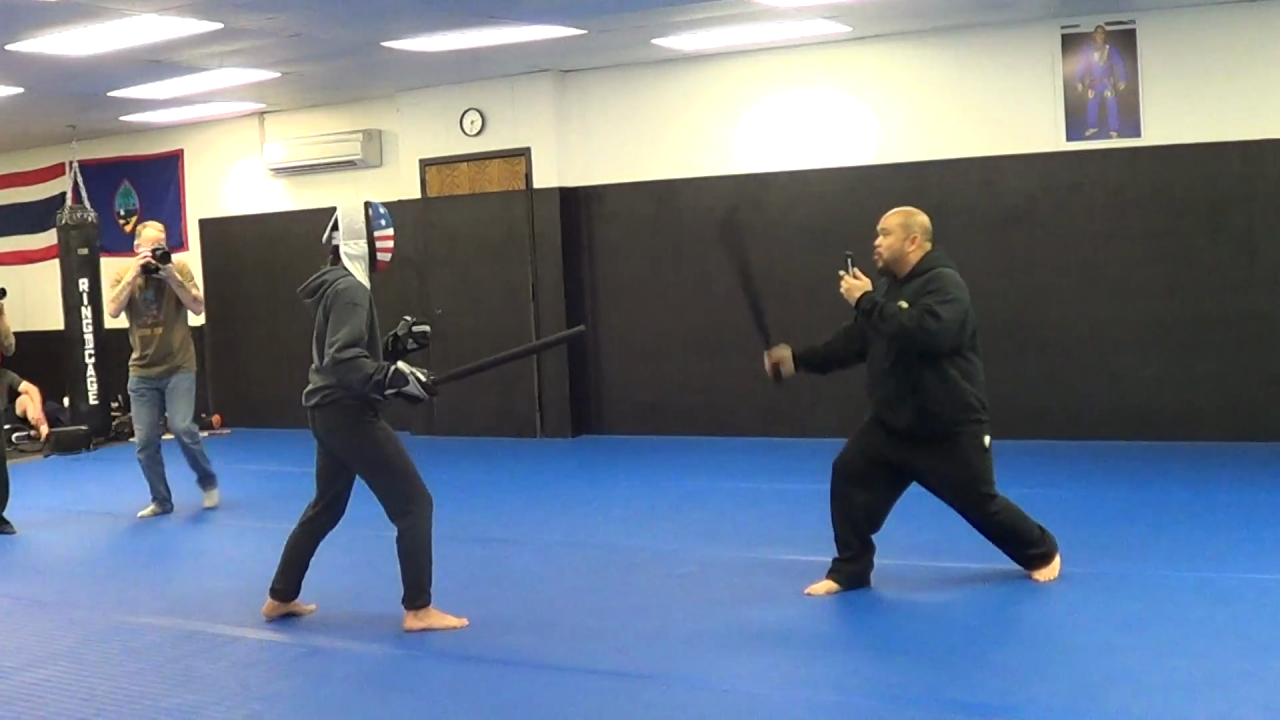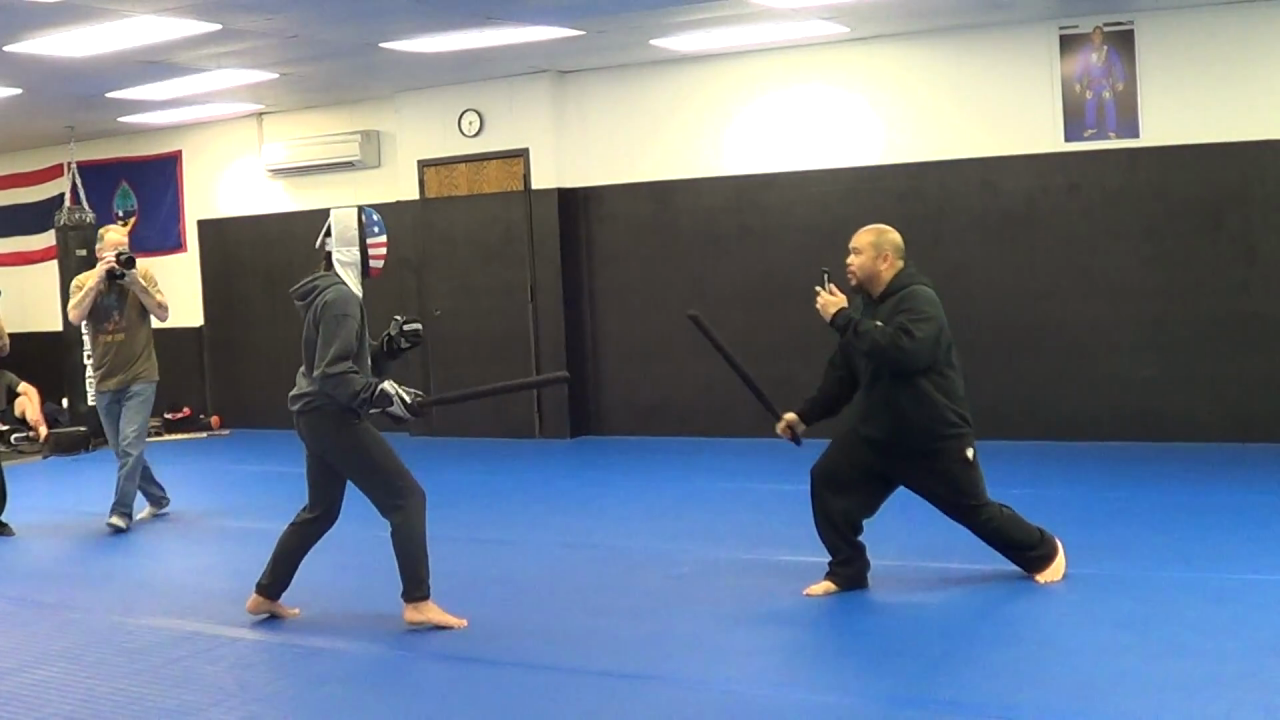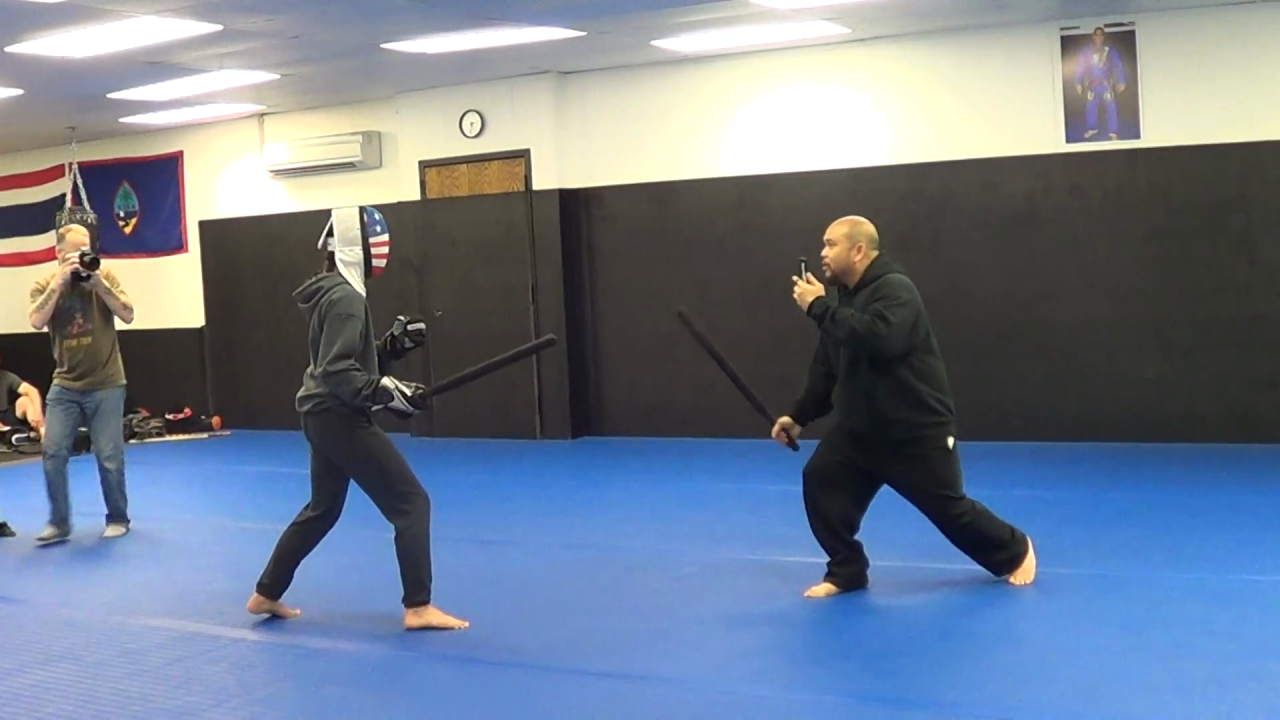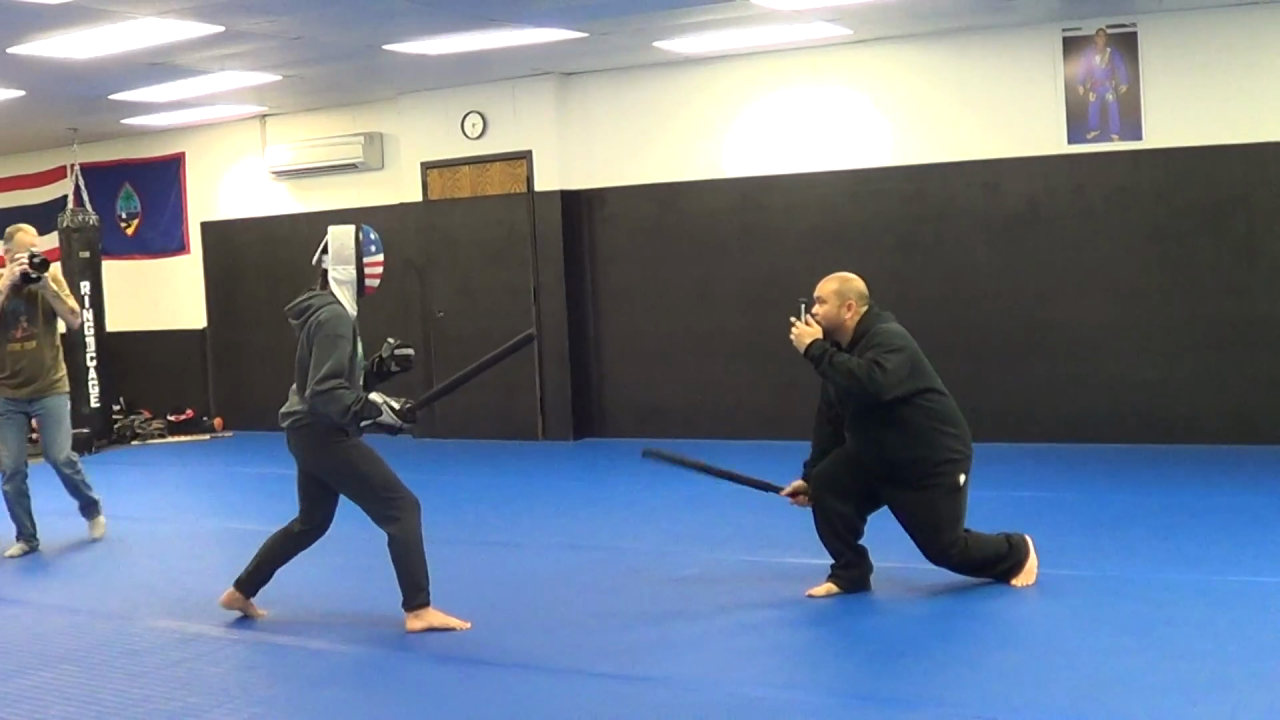
dt=0.4s
person 1, frame 1
left shoulder: (336, 287)
right shoulder: (349, 290)
right elbow: (343, 362)
left wrist: (396, 344)
right wrist: (396, 376)
left hip: (330, 412)
right hip: (348, 414)
left knee: (326, 505)
right knee: (413, 502)
left ankle: (281, 596)
right ankle: (419, 610)
person 1, frame 2
left shoulder: (329, 293)
right shoulder: (340, 298)
right elbow: (333, 373)
left wrist: (390, 345)
right wrist: (383, 395)
left hip: (318, 417)
right hip: (333, 418)
left knee: (320, 511)
right knee: (406, 498)
left ankle: (265, 595)
right ankle: (418, 602)
person 1, frame 3
left shoulder: (332, 294)
right shoulder: (345, 298)
right elbow: (335, 372)
left wrist: (394, 344)
right wrist: (386, 392)
left hip: (323, 418)
right hip: (341, 420)
left knee: (322, 510)
right knee: (411, 502)
left ankle: (266, 594)
right ankle: (419, 607)
person 1, frame 4
left shoulder: (324, 312)
right shoulder: (333, 318)
right elbow: (325, 393)
left wrist: (381, 367)
right wrist: (375, 410)
left hip: (311, 434)
right hip: (323, 434)
left knee: (310, 523)
right knee: (401, 507)
left ankle: (240, 591)
right ankle: (419, 609)
person 2, frame 1
left shoulder: (944, 284)
right shoulder: (893, 288)
left elbow: (928, 334)
right elbow: (853, 343)
left wrist: (868, 300)
right wrist: (799, 359)
left hip: (951, 424)
right hip: (894, 420)
left knee: (980, 504)
right knee: (848, 475)
left ankle: (1043, 553)
right ankle: (849, 570)
person 2, frame 2
left shoulder: (919, 301)
right shoulder: (868, 305)
left elbow: (904, 352)
right elbow: (843, 373)
left wrist: (843, 318)
right wrist: (806, 415)
left hip: (934, 435)
right hip: (876, 430)
left knee: (975, 510)
right knee: (829, 478)
left ankle: (1046, 553)
right ankle: (847, 571)
person 2, frame 3
left shoulder: (894, 289)
right shoulder: (846, 296)
left elbow: (879, 340)
right elbow: (827, 369)
left wrist: (820, 307)
right wrist: (799, 416)
left hip: (918, 427)
right hip: (860, 426)
left knee: (948, 508)
right knee: (820, 479)
left ankle: (1016, 552)
right ankle: (846, 571)
person 2, frame 4
left shoulder: (888, 340)
right shoulder: (841, 349)
left elbow: (871, 385)
right elbow: (832, 418)
left wrist: (816, 350)
right wrist: (811, 476)
left hip: (935, 460)
right hip: (879, 456)
left knee: (944, 548)
right knee: (828, 484)
left ankle: (1017, 552)
right ankle: (850, 573)
person 3, frame 1
left shoulder: (179, 268)
right shoulder: (123, 276)
left elbow: (198, 308)
right elbow: (111, 310)
left wrist: (171, 276)
right wrist: (134, 272)
left hip: (178, 367)
right hip: (141, 372)
left knee: (183, 430)
right knee: (145, 442)
left ankle: (208, 482)
right ankle: (161, 500)
person 3, frame 2
left shoulder: (141, 275)
right shoulder: (84, 281)
left elbow: (163, 314)
right elbow: (74, 318)
left wrist: (135, 282)
right wrist: (97, 278)
left hip: (140, 377)
right hip: (104, 380)
left knee: (130, 445)
right knee: (123, 449)
left ankle: (122, 512)
right ankle: (157, 498)
person 3, frame 3
left shoulder: (104, 275)
right shoulder: (45, 284)
left elbow: (128, 315)
right elbow: (37, 322)
left wrist: (99, 283)
right wrist: (59, 280)
left hip: (106, 383)
right hip: (65, 384)
left knee: (109, 455)
right knee: (53, 450)
left ankle: (118, 517)
right ankle: (59, 523)
person 3, frame 4
left shoulder: (50, 276)
left elbow: (75, 321)
left wrist: (46, 286)
left hip: (50, 388)
left knee: (61, 458)
left ankle: (92, 509)
